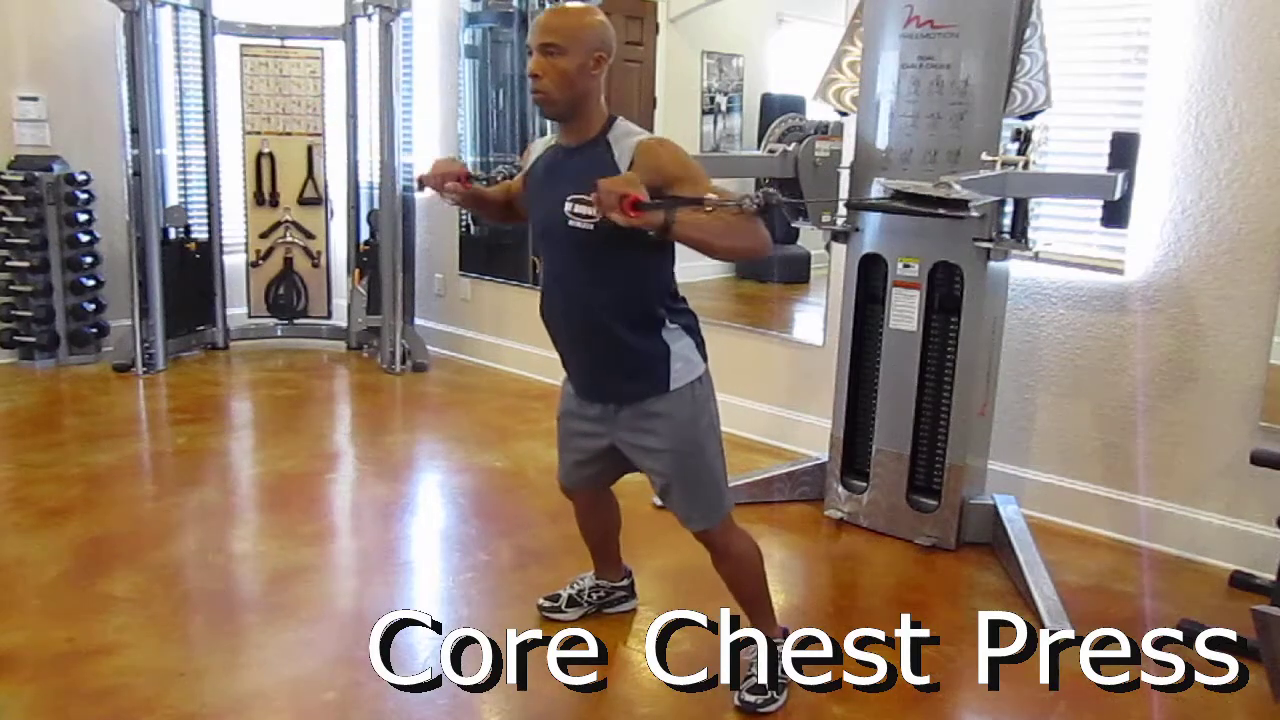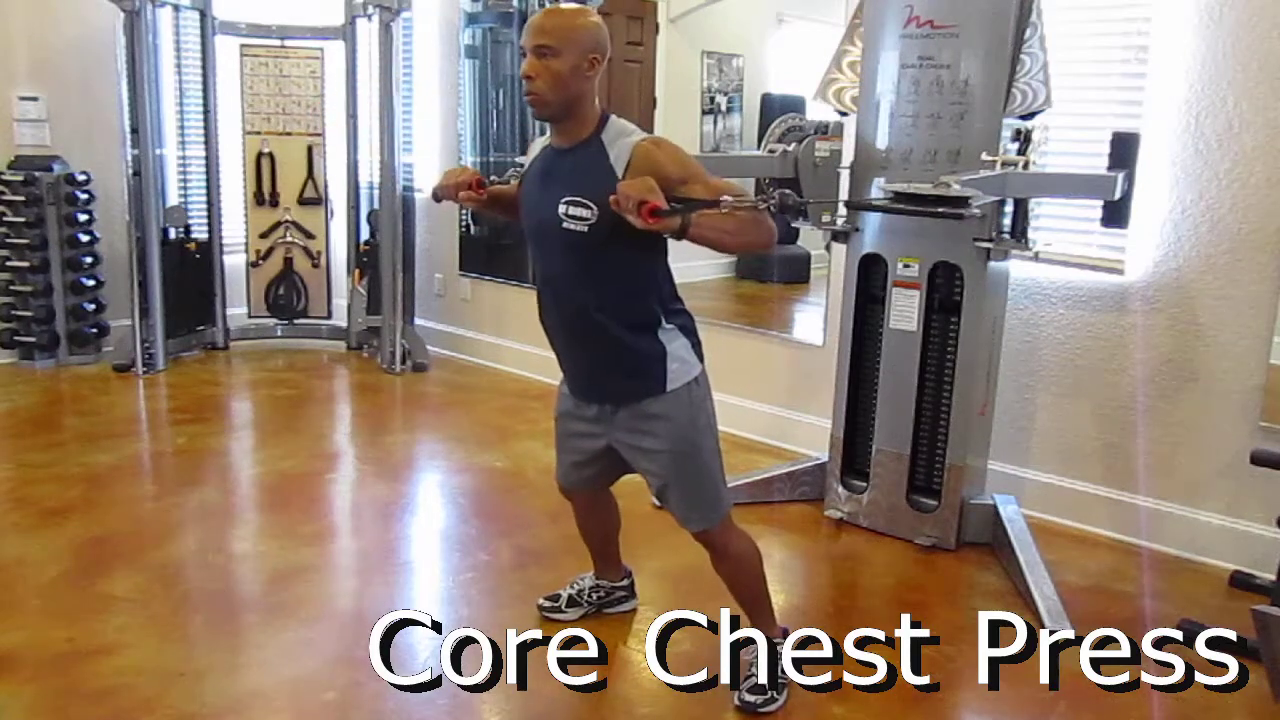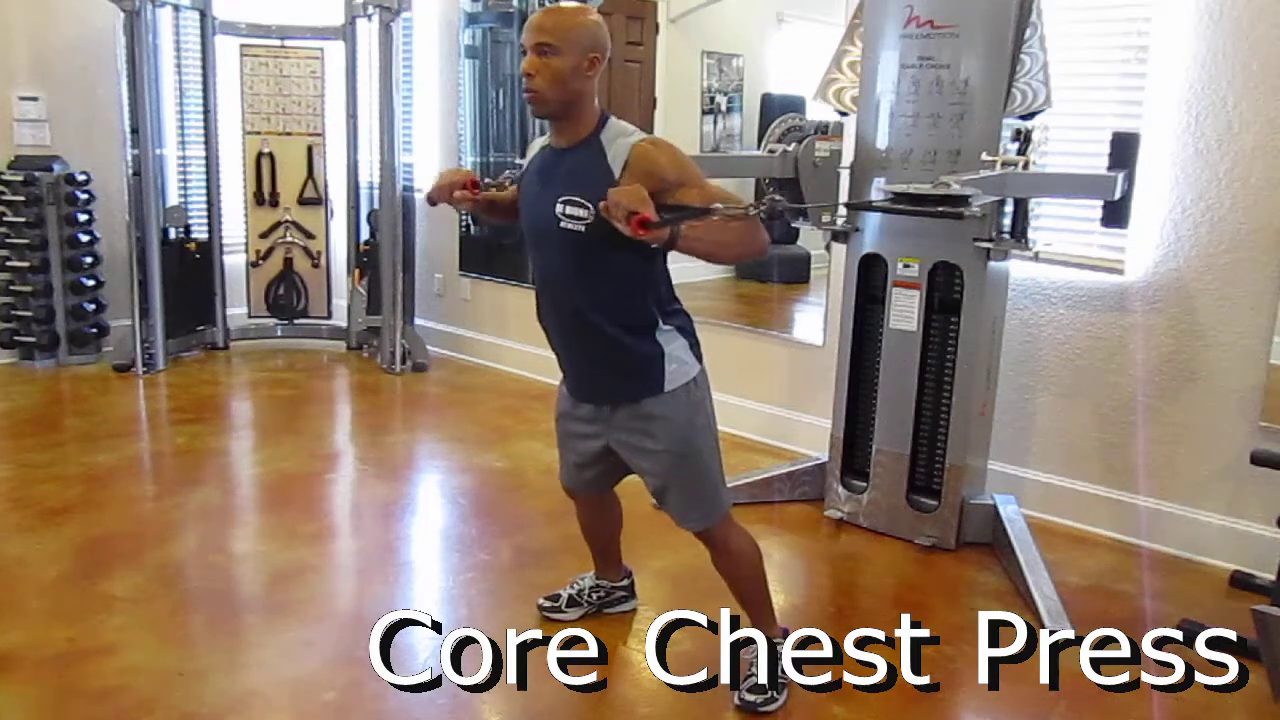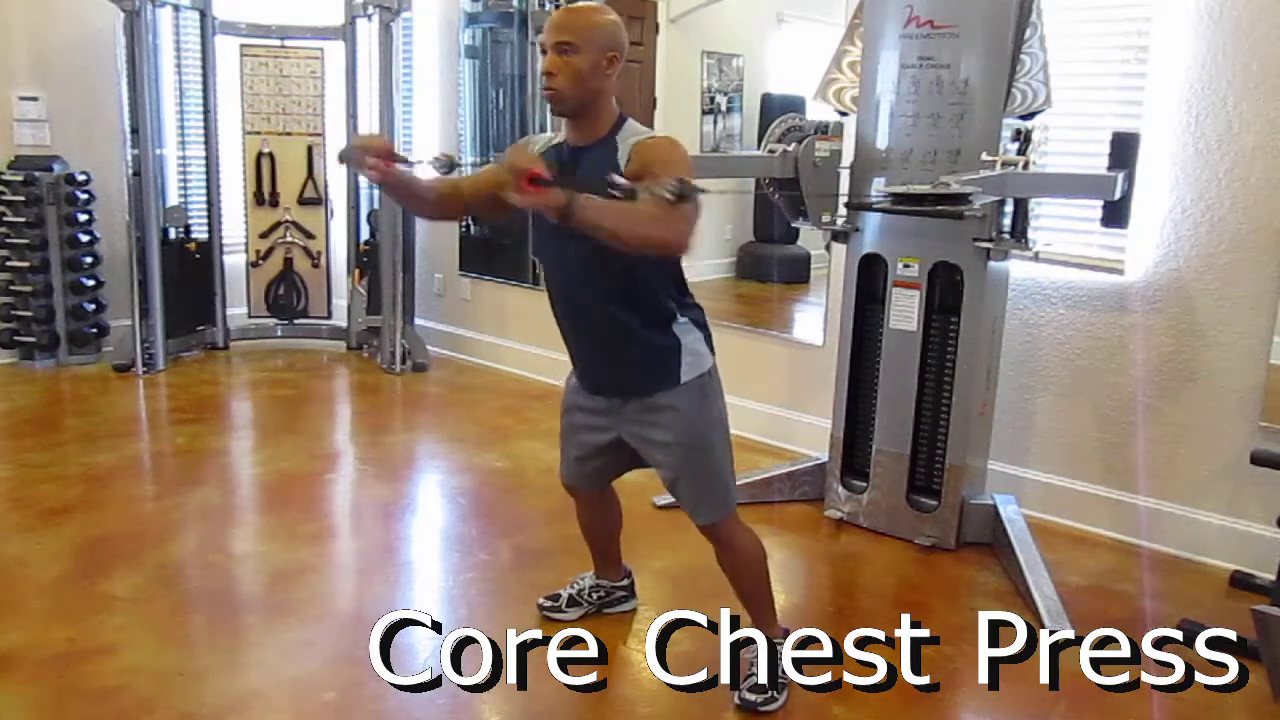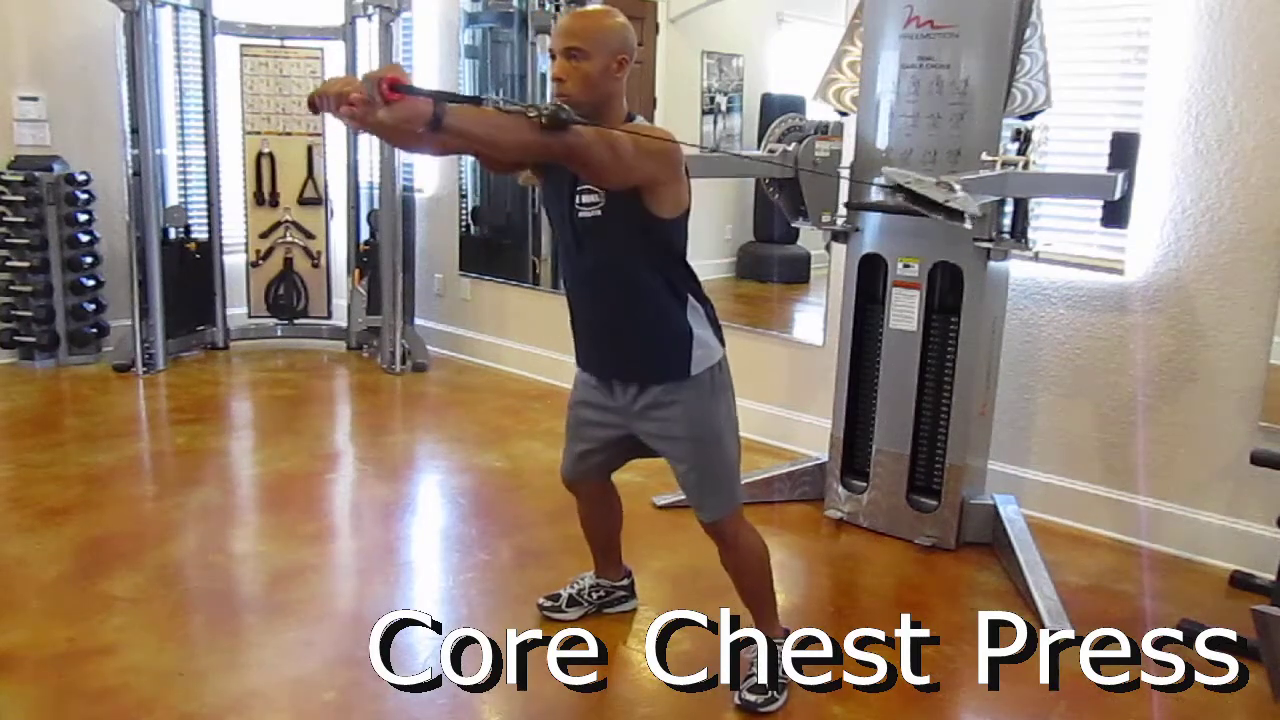
dt=0.3s
person 1, frame 1
left shoulder: (648, 157)
right shoulder: (541, 157)
left elbow: (751, 237)
right elbow: (511, 209)
left wrist: (656, 218)
right wrist: (466, 191)
left hip: (661, 385)
right hip: (586, 382)
left knee: (711, 526)
right knee: (580, 486)
left ankle: (770, 644)
right ankle: (612, 583)
person 1, frame 2
left shoulder: (642, 155)
right shoulder: (540, 157)
left elbow: (760, 228)
left wrist: (673, 219)
right wrist: (483, 195)
left hip: (657, 385)
right hip: (582, 383)
left knee: (709, 525)
right knee: (581, 485)
left ankle: (769, 644)
right ankle: (611, 584)
person 1, frame 3
left shoulder: (641, 157)
right shoulder: (539, 157)
left elbow: (751, 236)
left wrist: (664, 229)
right wrist: (479, 199)
left hip: (655, 385)
right hip: (582, 382)
left knee: (709, 524)
right knee: (584, 489)
left ankle: (770, 644)
right ankle: (612, 584)
person 1, frame 4
left shoulder: (653, 154)
right shoulder: (542, 153)
left elbow: (671, 234)
right elbow: (444, 203)
left wrist: (562, 204)
right wrist: (389, 171)
left hip: (669, 377)
right hip: (593, 375)
left knee: (716, 519)
right knee: (585, 482)
left ankle: (769, 643)
right ankle: (611, 584)
person 1, frame 5
left shoulder: (652, 151)
right shoulder: (546, 145)
left elbow: (567, 144)
right elbow: (454, 137)
left wrist: (430, 113)
right wrist: (364, 113)
left hip: (681, 374)
right hip: (603, 370)
left knee: (721, 518)
right knee: (583, 476)
left ankle: (770, 642)
right ankle: (611, 583)
